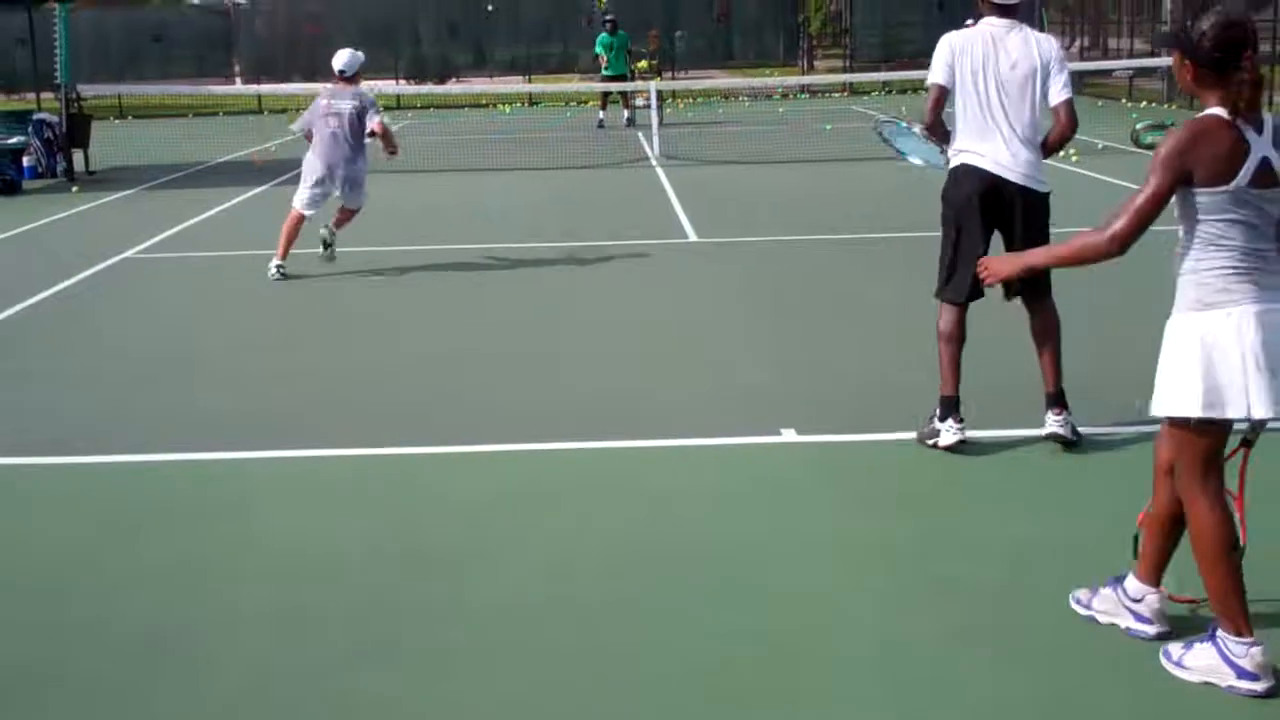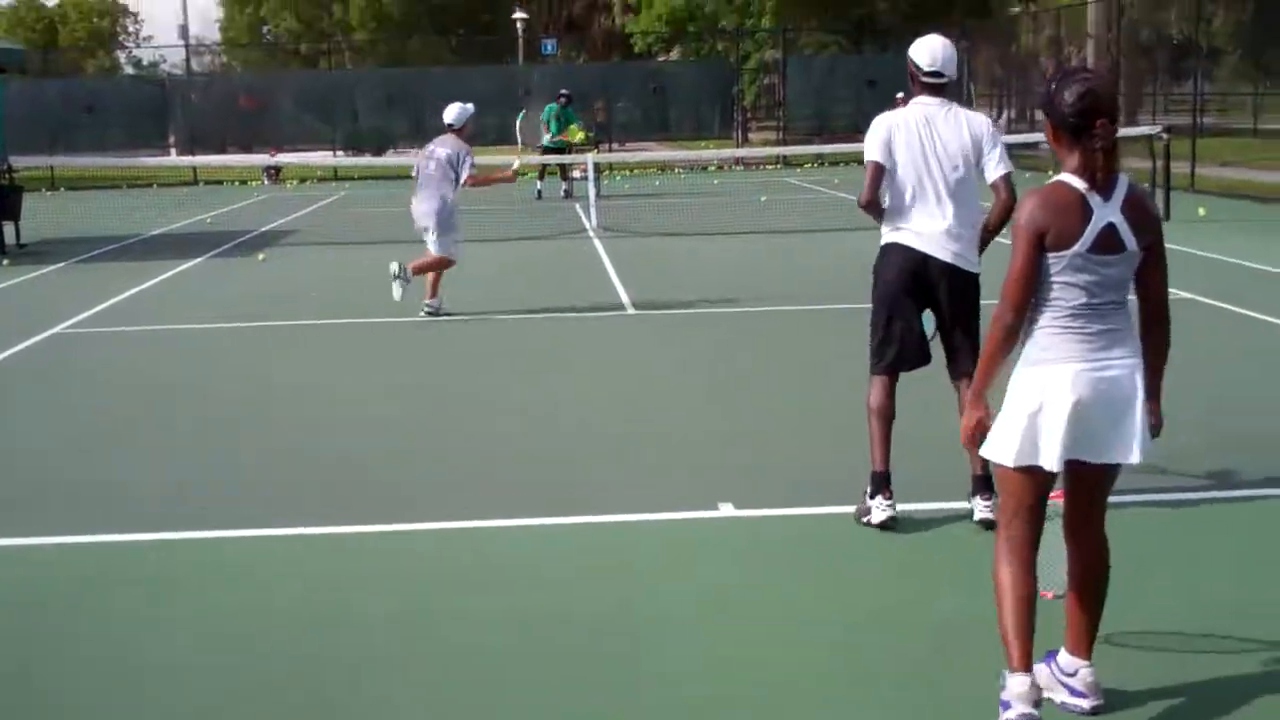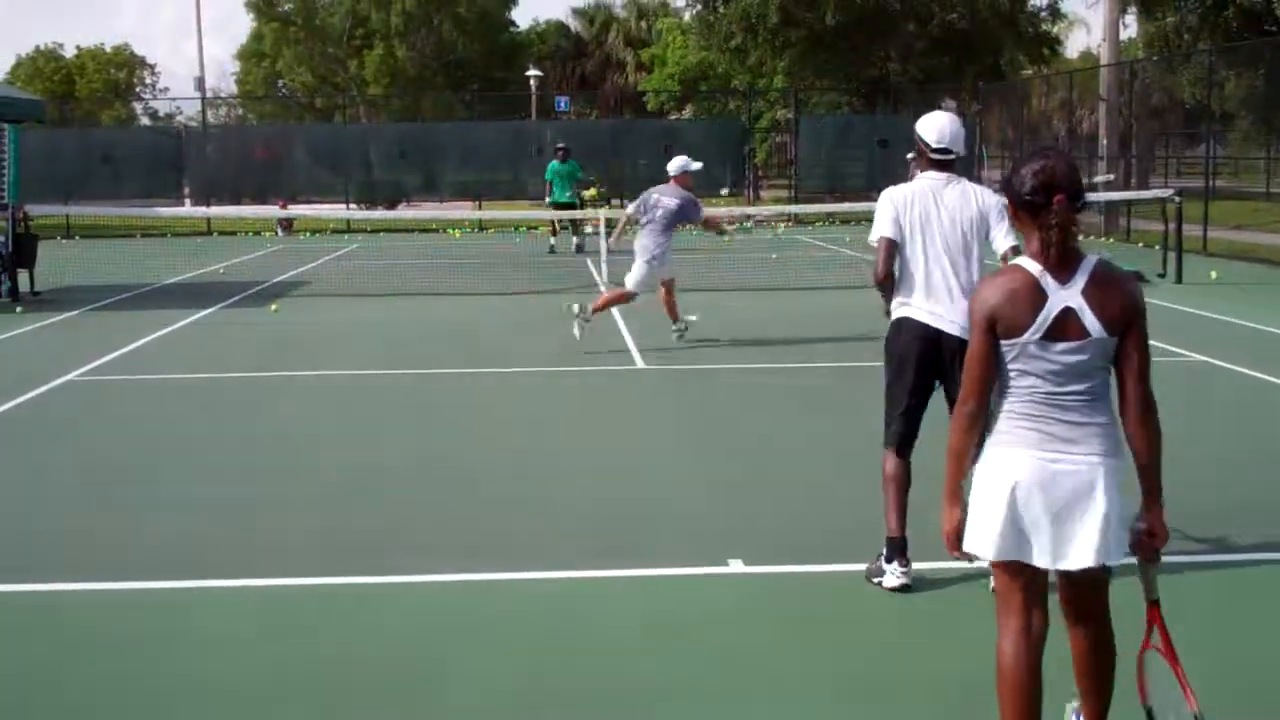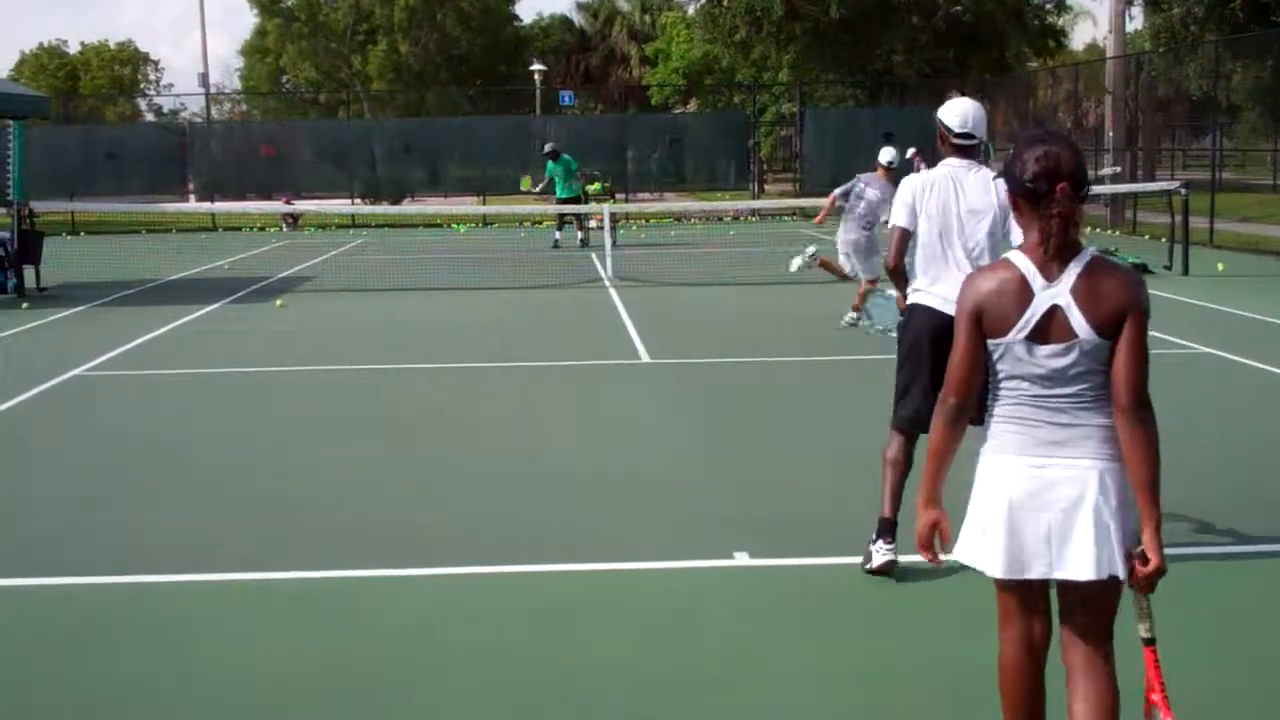
dt=0.5s
person 1, frame 1
left shoulder: (1194, 140)
left elbow: (1115, 238)
left wrist: (1023, 261)
left hip: (1214, 324)
left knee: (1194, 477)
right knee: (1173, 460)
right ankle: (1140, 596)
person 1, frame 2
left shoulder: (1041, 207)
right shoulder: (1140, 206)
left elbow: (1010, 318)
right elbow: (1156, 316)
left wrist: (977, 399)
right wrist: (1149, 392)
left hip: (1050, 381)
right hip: (1116, 381)
left knee: (1016, 533)
right knee: (1085, 524)
person 1, frame 3
left shoulder: (996, 292)
right shoulder: (1120, 290)
left elbow: (971, 406)
right elbow: (1138, 405)
left wrist: (953, 497)
right wrist: (1152, 501)
left hip: (1017, 468)
right hip: (1092, 470)
left knee: (1020, 622)
right knee: (1088, 612)
person 1, frame 4
left shoulder: (984, 286)
right shoulder: (1120, 286)
left elbow: (954, 406)
right elbow: (1132, 410)
left wrist: (930, 499)
right wrist: (1150, 522)
left hip: (1012, 476)
right hip: (1093, 479)
left knee: (1023, 635)
right knee: (1089, 649)
person 2, frame 1
left shoulder: (955, 42)
right shoulder: (1045, 46)
left elbow: (931, 118)
right elbow: (1066, 124)
right wrist: (1033, 154)
left hip: (971, 174)
right hip: (1026, 181)
left knee: (952, 298)
right knee: (1037, 297)
left ankle: (948, 415)
right ankle: (1056, 408)
person 2, frame 2
left shoulder: (889, 123)
right shoulder: (978, 126)
left elbow: (868, 198)
right elbow: (1006, 200)
right wrist: (979, 242)
left hip: (901, 254)
right hip: (957, 260)
left knee: (884, 372)
right knee: (968, 375)
left ankle: (880, 492)
right ankle: (983, 491)
person 2, frame 3
left shoulder: (896, 197)
right shoulder: (985, 199)
left elbow: (883, 273)
left hip: (912, 327)
right hip: (968, 332)
left knee: (897, 443)
left ankle: (895, 557)
person 2, frame 4
left shoulder: (917, 184)
right shoulder: (1002, 189)
left elbow: (894, 260)
left wrist: (909, 290)
left hip: (929, 314)
left knee: (904, 429)
left ankle: (885, 537)
person 3, frame 1
left shoulder: (322, 100)
right shoulder: (365, 99)
left elbow: (305, 133)
right elbow: (380, 130)
right wrist: (391, 145)
left hip: (318, 163)
right hip: (350, 168)
left knee: (298, 214)
right knee: (353, 205)
left ankle: (278, 263)
right ankle: (331, 230)
person 3, frame 2
left shoulder: (433, 144)
right shoulder: (461, 149)
left elbow: (417, 174)
right elbow: (470, 180)
right wrist: (504, 176)
left hip: (420, 206)
right hip: (439, 210)
left knee: (438, 255)
right knee: (447, 259)
left ankle: (431, 303)
right ankle: (404, 271)
person 3, frame 3
left shoulder: (654, 192)
right shoulder: (687, 198)
left elbow: (630, 213)
right elbow: (704, 221)
left wrist: (616, 235)
right wrist: (719, 228)
left hip: (643, 243)
right hip: (655, 251)
left knee: (669, 283)
right knee: (630, 292)
left ankle: (677, 324)
right ankle: (586, 311)
person 3, frame 4
left shoulder: (861, 178)
right shoulder: (890, 192)
left elbow: (835, 195)
left wrist: (822, 215)
left hip: (845, 234)
right hip: (863, 239)
left knee: (848, 275)
right knee: (871, 280)
left ankle: (816, 259)
right ankle: (853, 314)
